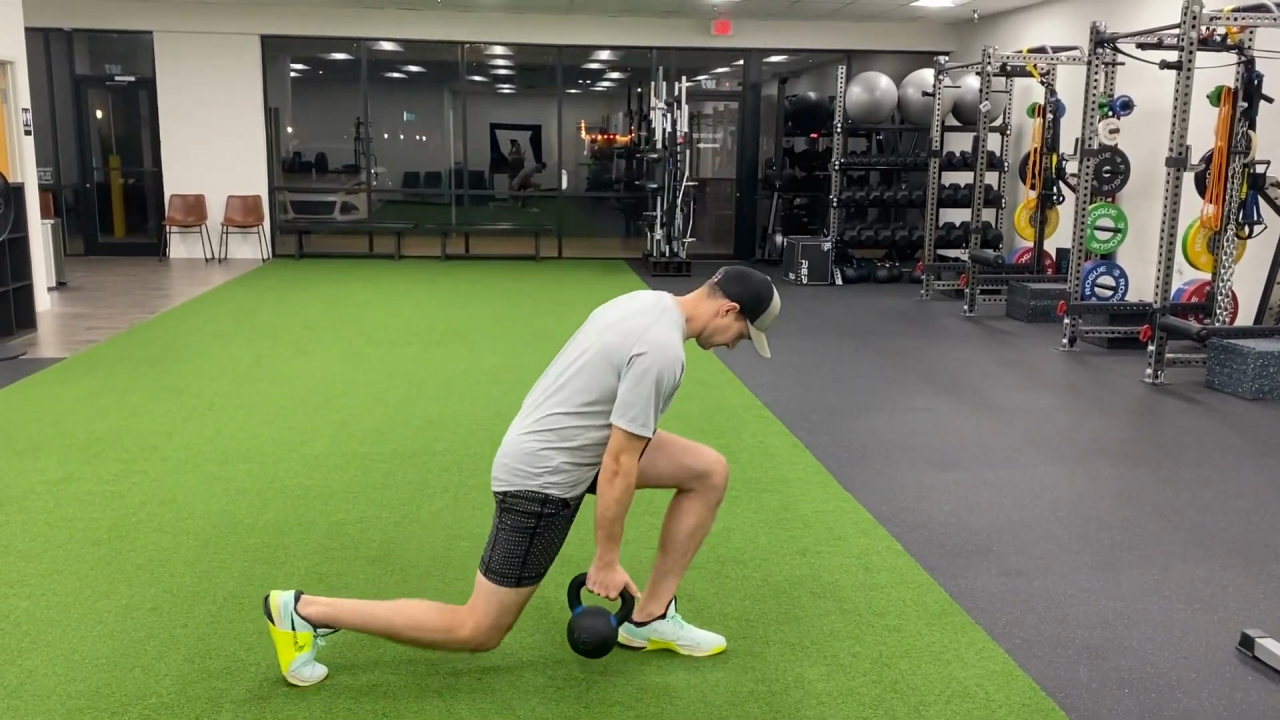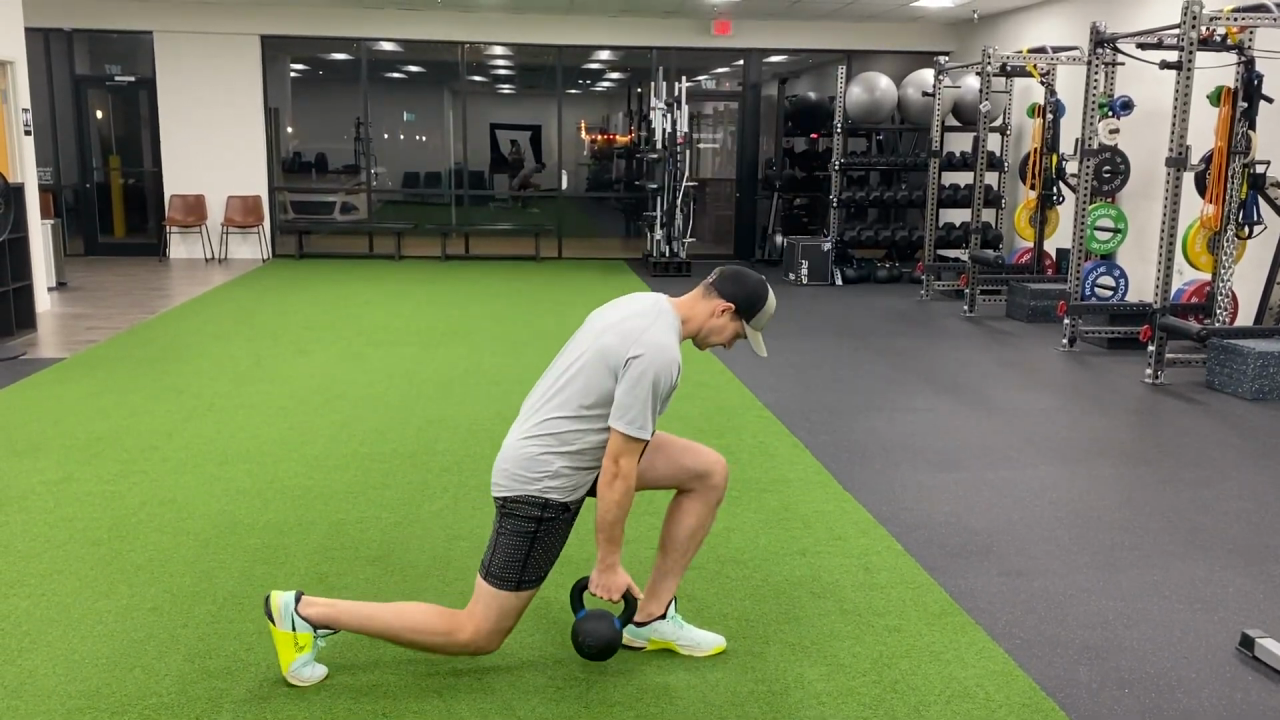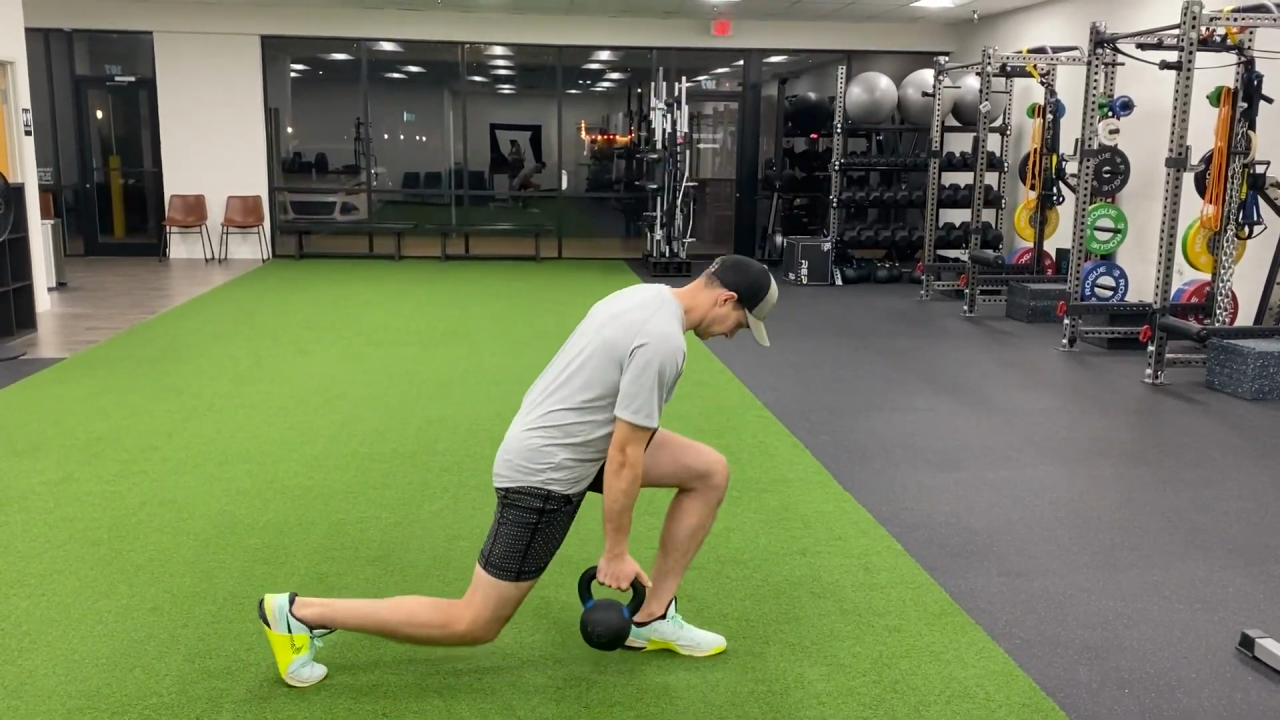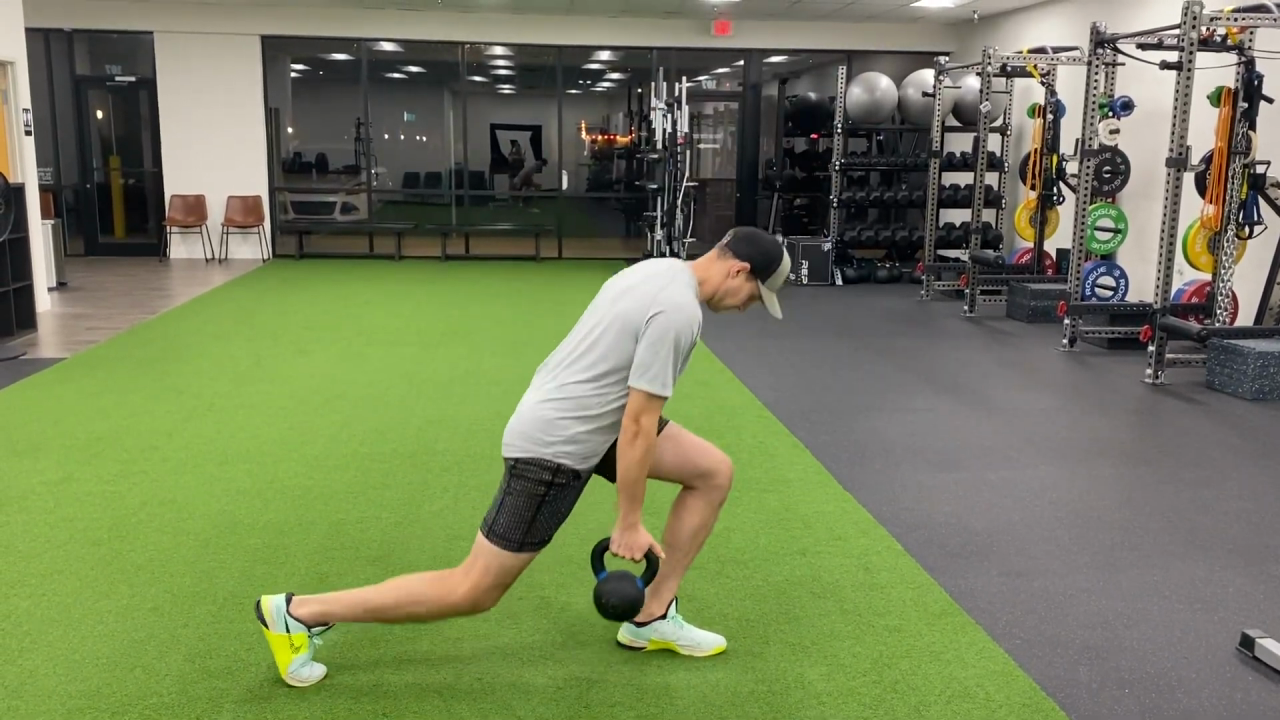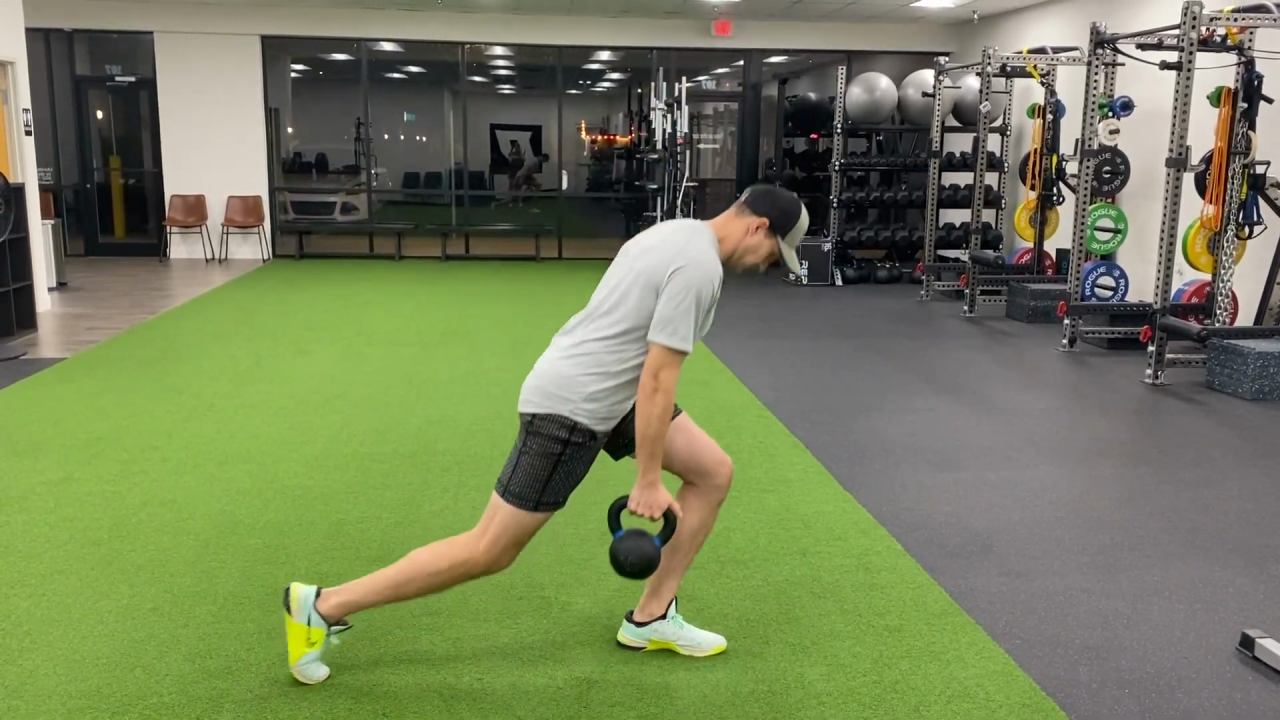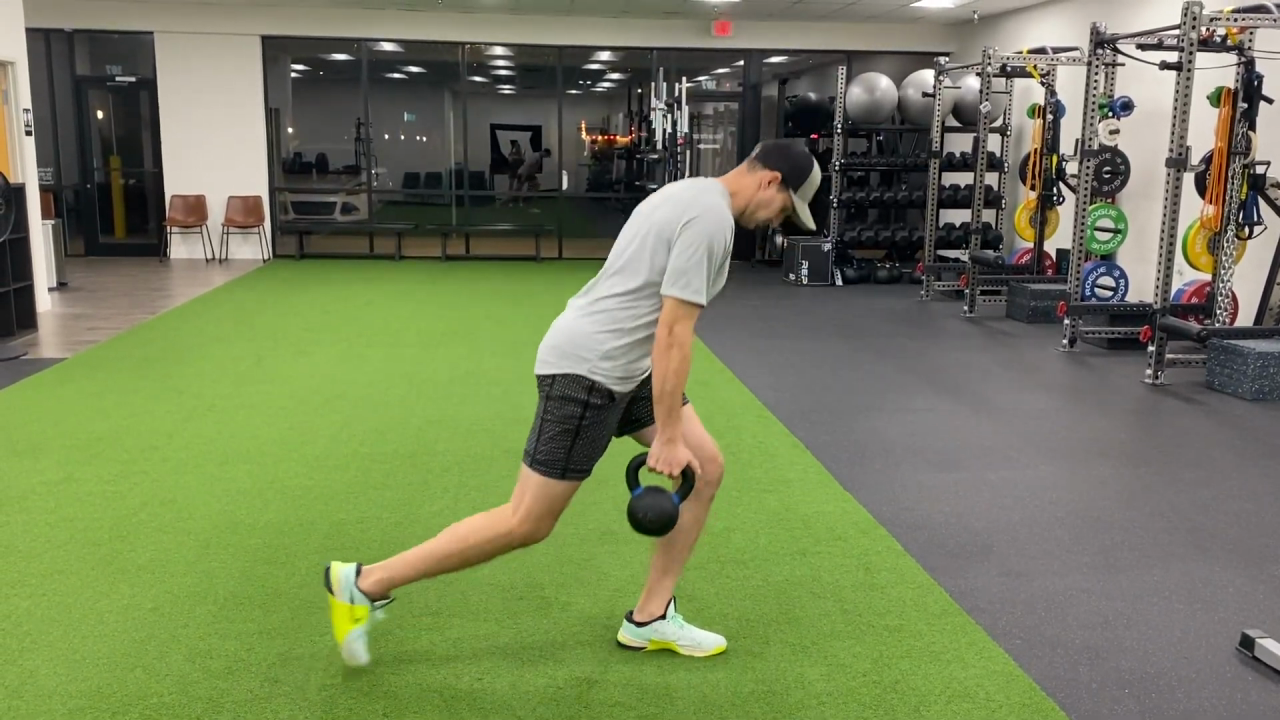
dt=0.1s
person 1, frame 1
left shoulder: (649, 302)
right shoulder: (661, 352)
right elbow: (619, 466)
right wrist: (607, 562)
left hip: (557, 446)
right hip: (544, 475)
left knee: (709, 473)
right knee: (478, 631)
left ankle: (651, 617)
right ankle: (303, 612)
person 1, frame 2
left shoulder: (645, 304)
right shoulder: (658, 353)
right elbow: (617, 470)
right wrist: (608, 566)
left hip: (556, 450)
right hip: (544, 478)
left knee: (710, 472)
right knee: (476, 635)
left ankle: (651, 618)
right ankle: (301, 613)
person 1, frame 3
left shoulder: (646, 296)
right shoulder: (663, 344)
right elbow: (625, 458)
right wrist: (616, 553)
left hip: (559, 443)
right hip: (547, 472)
left knee: (710, 472)
right knee: (473, 624)
left ankle: (652, 618)
right ankle: (297, 615)
person 1, frame 4
left shoulder: (659, 271)
right shoulder: (678, 310)
right elbow: (638, 424)
right wrist: (628, 526)
left hip: (583, 423)
right hip: (555, 445)
left knee: (714, 472)
right knee: (473, 592)
left ankle: (653, 617)
right ankle: (297, 615)
person 1, frame 5
left shoulder: (678, 234)
right shoulder: (700, 268)
right elbow: (659, 380)
right wrist: (648, 482)
left hip: (602, 389)
right hip: (572, 403)
left knee: (714, 473)
right knee: (488, 550)
left ankle: (651, 617)
right ankle: (322, 608)
person 1, frame 6
left shoulder: (690, 195)
right shoulder: (710, 219)
right elbow: (674, 333)
right wrist: (666, 437)
left hip: (620, 362)
right hip: (588, 368)
left knee: (707, 467)
right knee: (528, 519)
left ankle: (651, 616)
right ankle: (365, 583)
